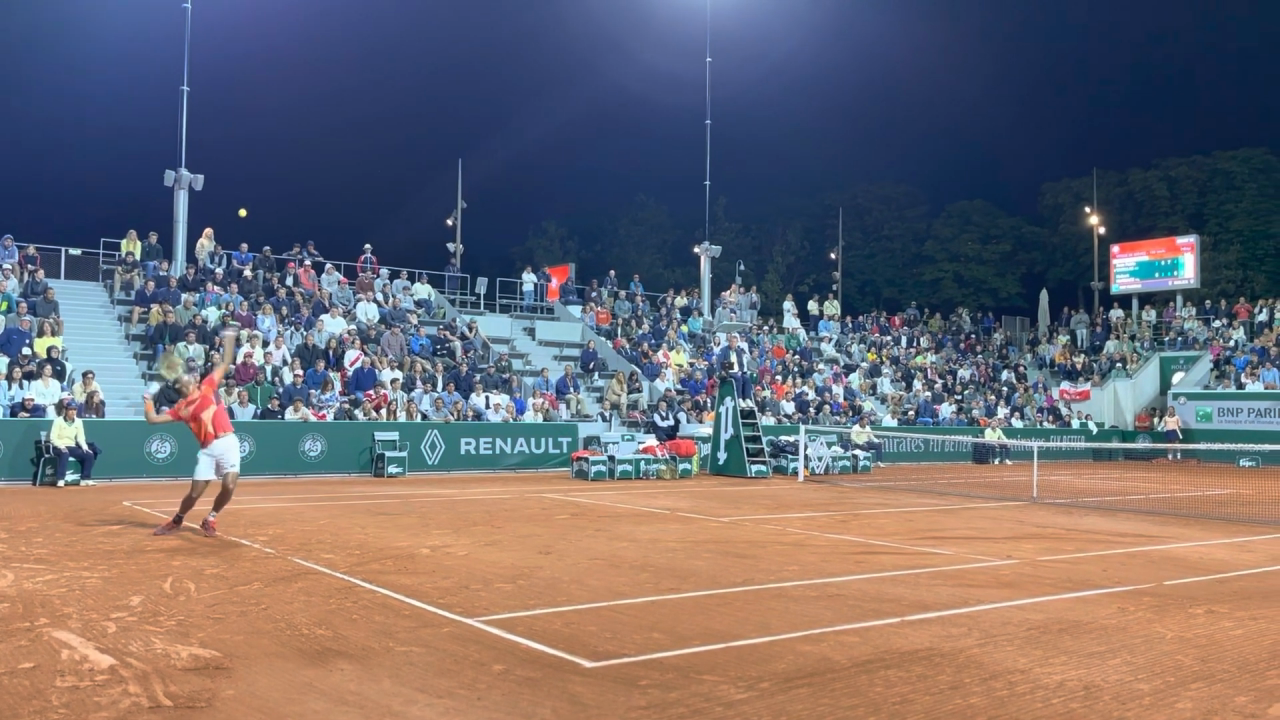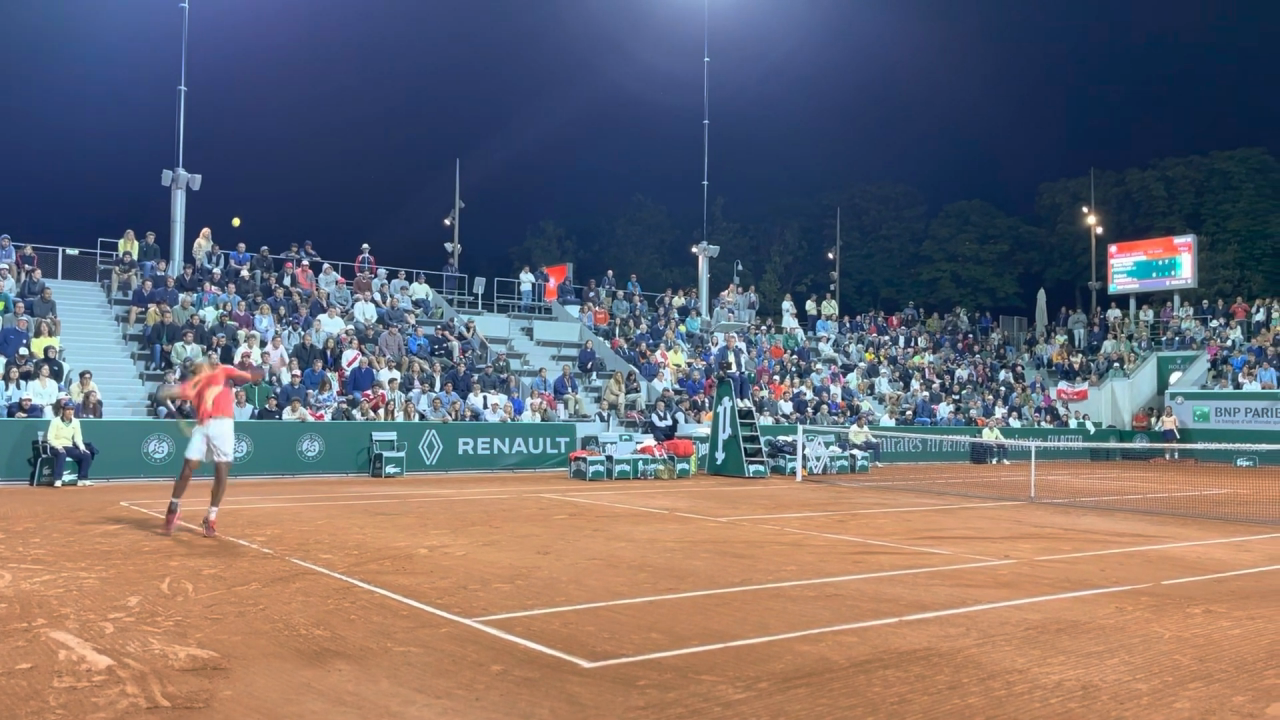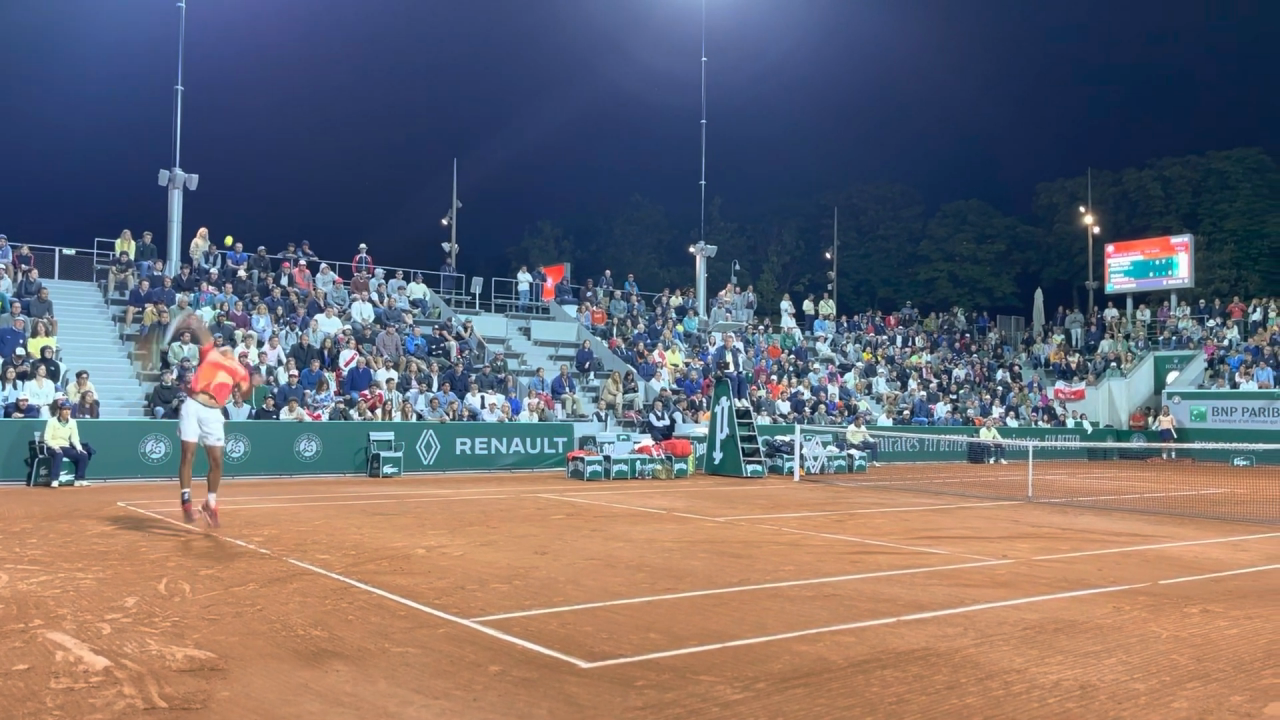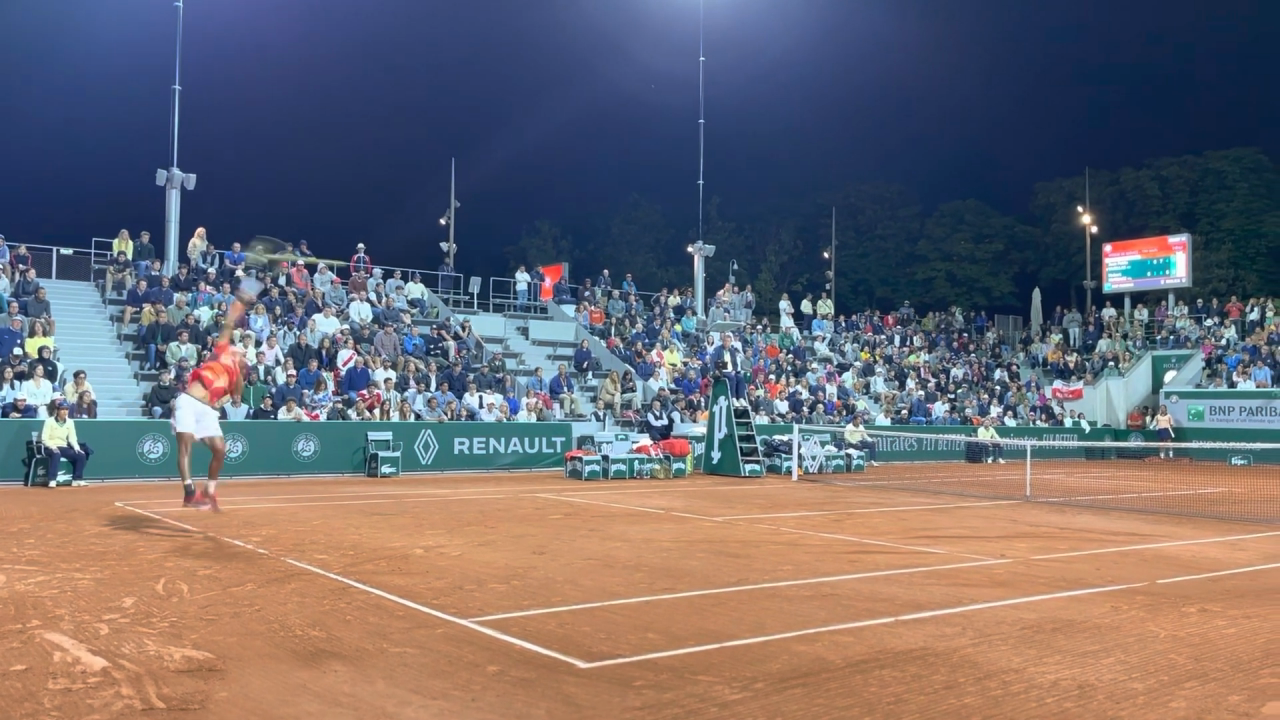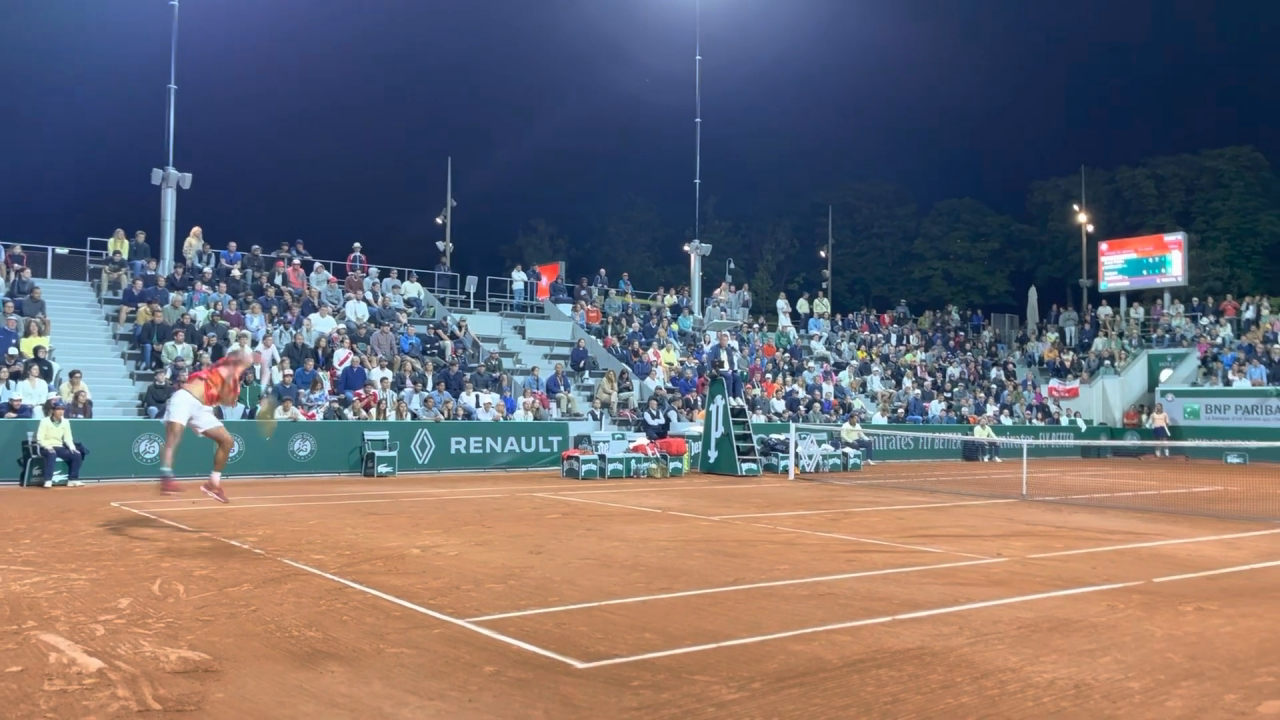
dt=0.1s
person 1, frame 1
left shoulder: (208, 388)
right shoulder: (180, 408)
left elbow: (223, 364)
right elbow: (154, 419)
left wrist: (228, 339)
right wrist: (147, 400)
left hip: (227, 445)
right hip: (208, 450)
left knee: (229, 487)
right knee: (195, 493)
left ankle: (210, 520)
right ankle: (176, 521)
person 1, frame 2
left shoulder: (222, 371)
right shoulder: (192, 383)
left elbow: (250, 377)
left hip: (222, 425)
right hip: (201, 428)
left knee: (221, 475)
right knee: (186, 471)
left ankle: (210, 520)
right ankle: (173, 510)
person 1, frame 3
left shoulder: (239, 371)
right shoulder: (209, 354)
left elbow: (246, 391)
right elbow: (200, 333)
left hip: (214, 412)
right hip: (194, 407)
left knee: (216, 461)
right knee: (188, 457)
left ankle: (211, 505)
right ankle: (186, 501)
person 1, frame 4
left shoulder: (234, 378)
right shoulder: (223, 352)
left elbow: (236, 395)
right elbow: (228, 324)
right wrist: (240, 303)
left hip: (206, 410)
right hip: (187, 403)
left knee: (219, 450)
right knee: (184, 448)
left ankle: (209, 492)
right ankle: (190, 494)
person 1, frame 5
left shoulder: (233, 386)
right shoulder: (226, 364)
right elbow: (239, 356)
left hip: (201, 408)
right hip: (185, 399)
left knee: (226, 440)
right knee: (173, 437)
left ankle: (213, 483)
right ankle: (166, 478)
